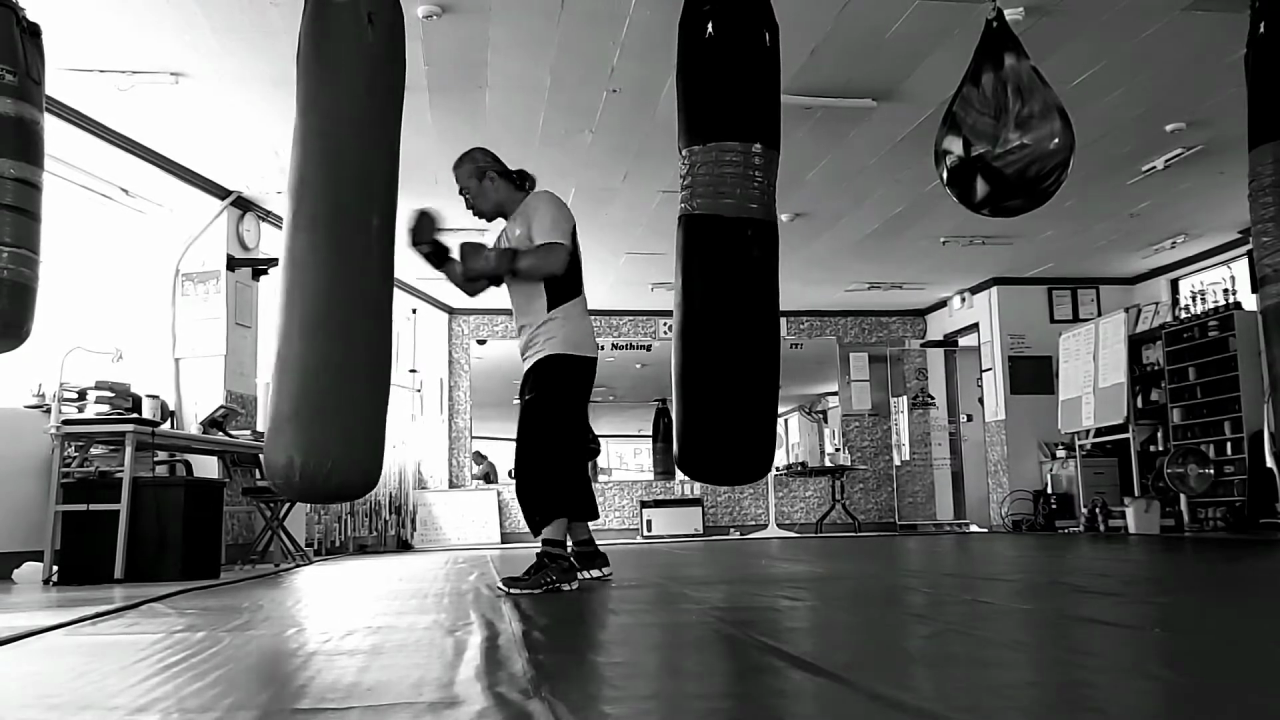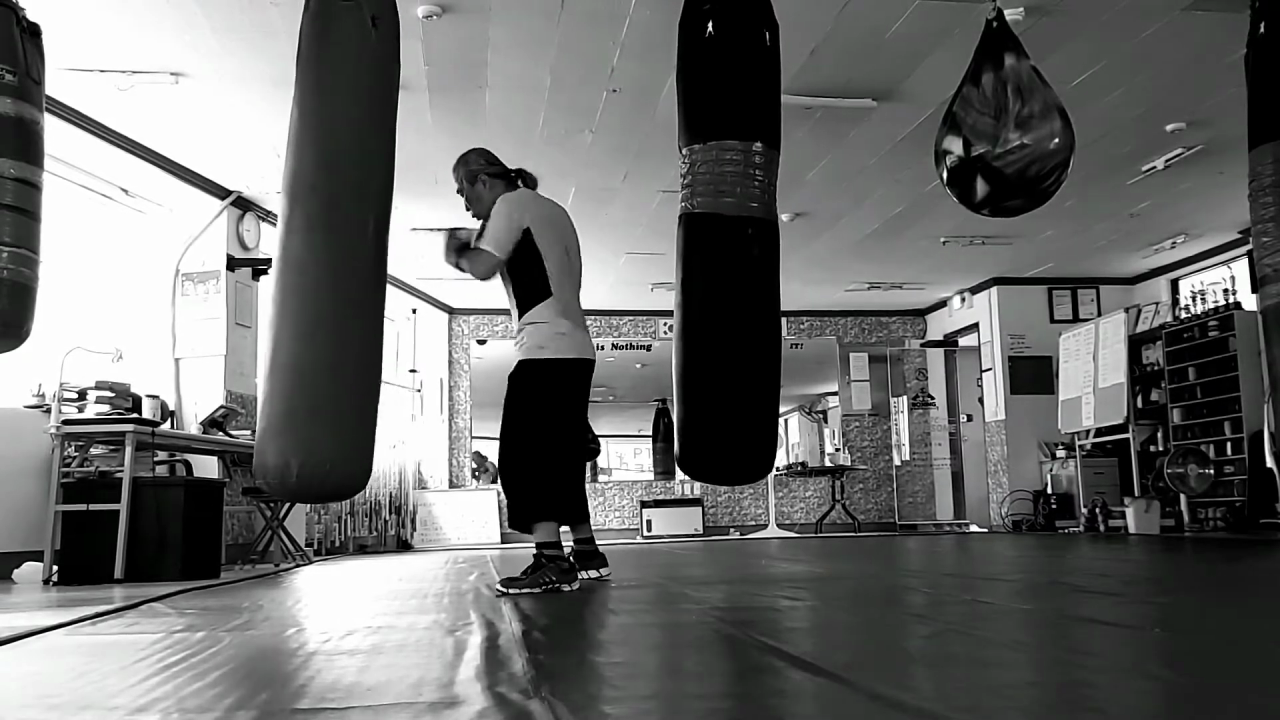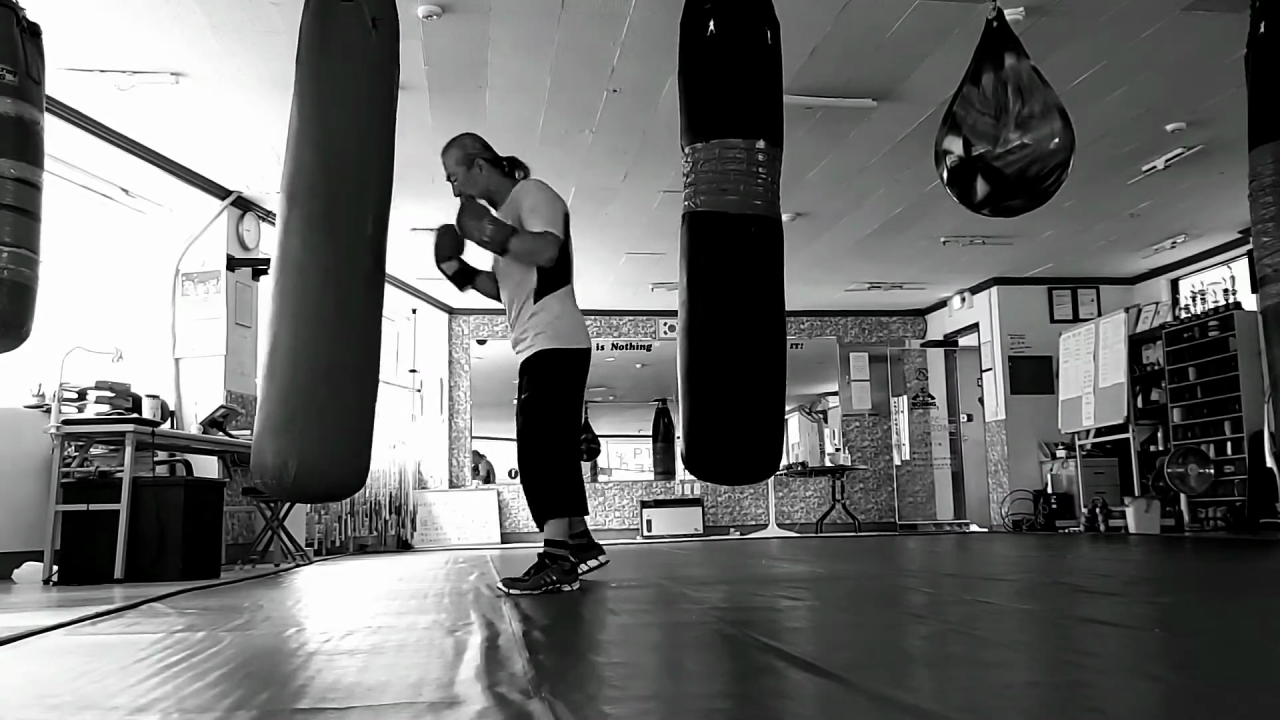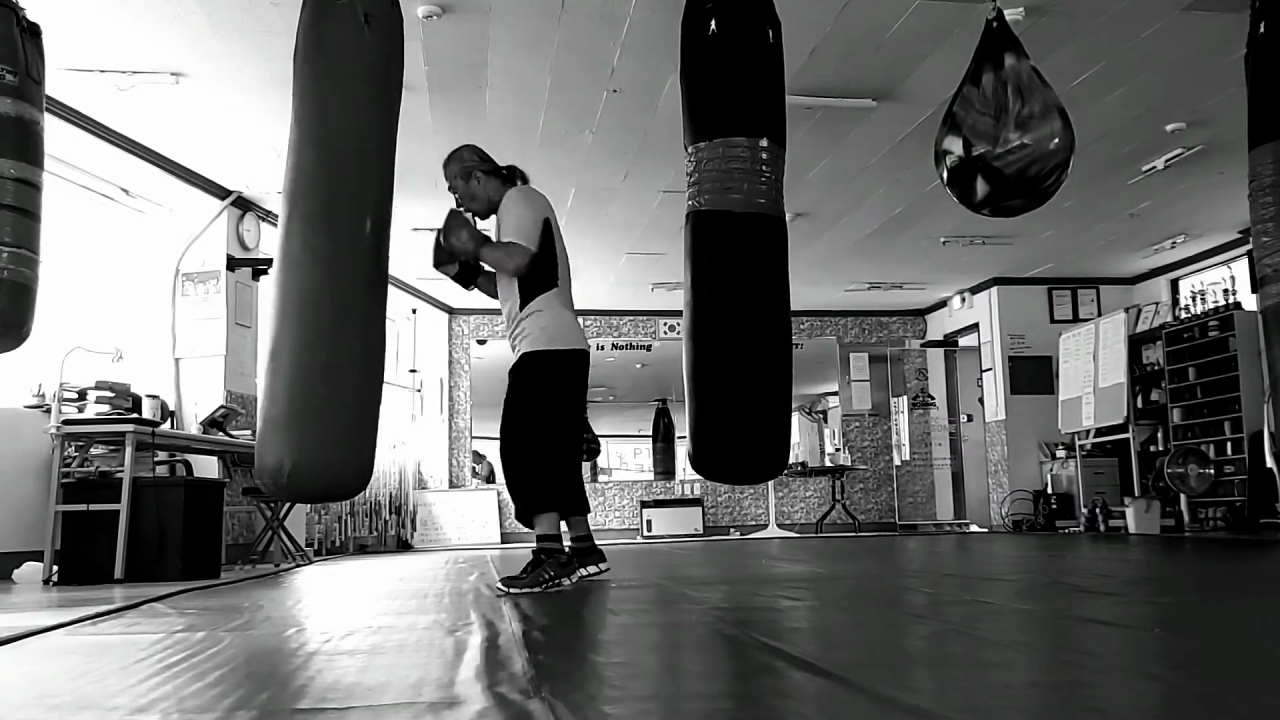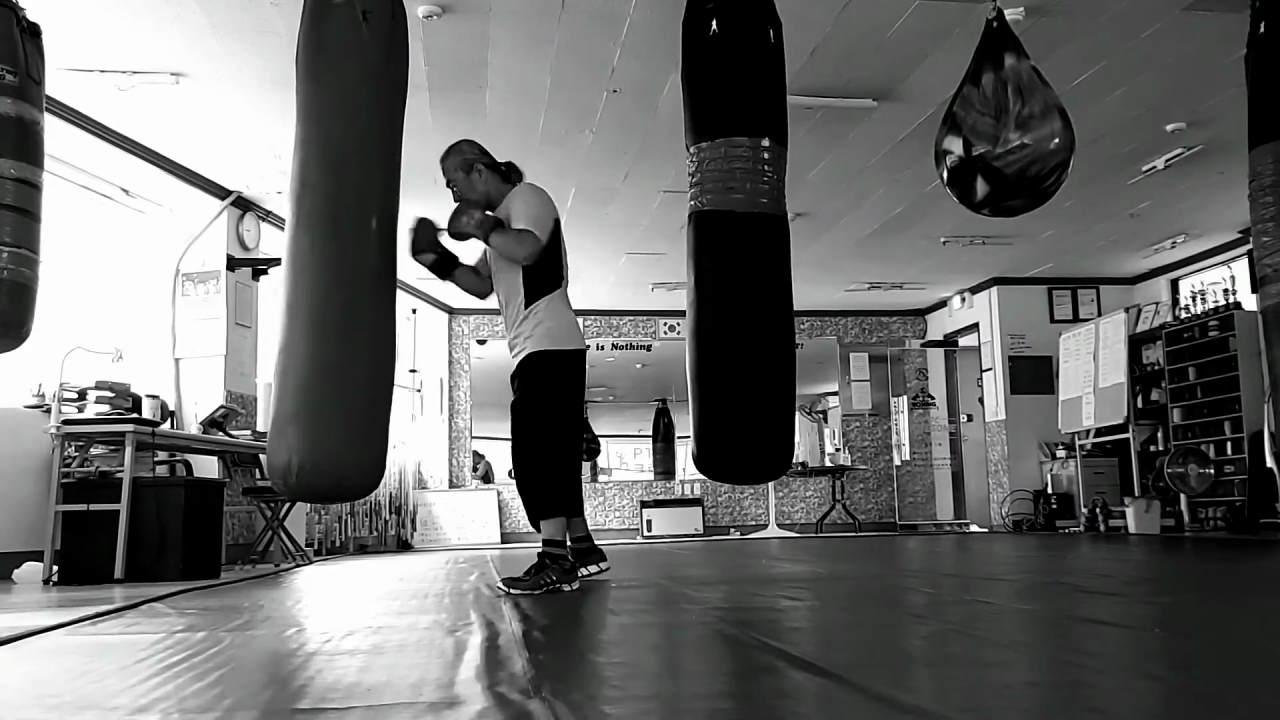
dt=0.3s
person 1, frame 1
left shoulder: (543, 204)
right shoulder: (512, 233)
left elbow: (557, 261)
right elbow: (471, 283)
left wrist: (501, 260)
right wrist: (432, 249)
left hip: (563, 352)
right hip: (546, 356)
left knee: (543, 453)
right knee: (555, 453)
left ankle: (554, 559)
right ankle: (585, 552)
person 1, frame 2
left shoulder: (511, 204)
right shoulder: (551, 213)
left elbow: (484, 268)
left wrist: (460, 254)
right wrist: (482, 252)
left hip: (544, 354)
right hip: (573, 353)
left knee: (522, 455)
right knee: (559, 456)
left ankle: (551, 561)
right ankle: (587, 553)
person 1, frame 3
left shoulder: (532, 193)
right shoulder: (504, 212)
left elbow: (545, 252)
right elbow: (503, 290)
left wrist: (490, 233)
right wrist: (459, 272)
left hip: (555, 345)
right hip: (539, 350)
left knee: (544, 451)
right knee: (544, 453)
left ankle: (557, 560)
right ankle: (579, 545)
person 1, frame 4
left shoulder: (521, 199)
right shoulder: (517, 210)
left elbow: (515, 260)
right elbow: (508, 284)
left wrist: (474, 247)
right wrist: (469, 269)
left hip: (547, 346)
right hip: (556, 349)
left knee: (524, 448)
right knee: (554, 451)
left ankle: (550, 556)
right ankle: (583, 548)
person 1, frame 5
left shoulder: (526, 195)
right shoulder: (505, 211)
left elbow: (526, 250)
right elbow: (480, 285)
left wrist: (483, 229)
right wrist: (439, 258)
left hip: (551, 346)
right hip: (536, 351)
left knee: (540, 450)
right knee: (541, 452)
left ankle: (556, 560)
right ankle: (581, 548)
